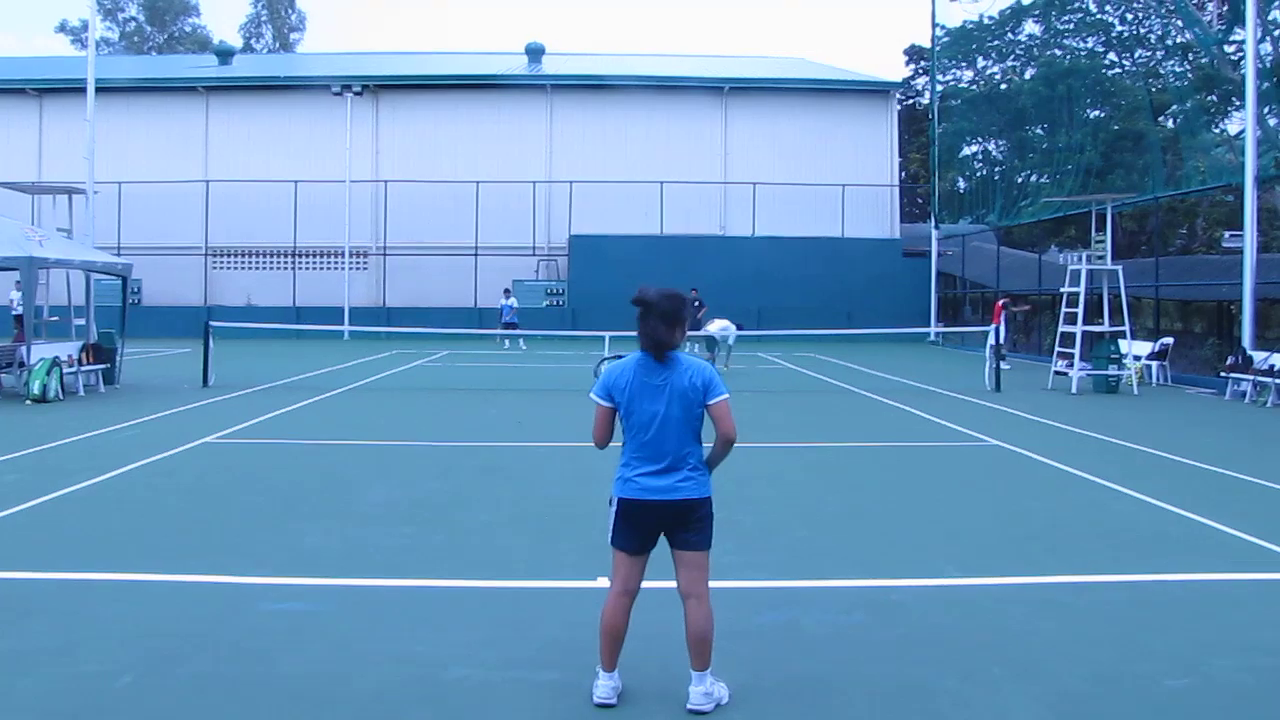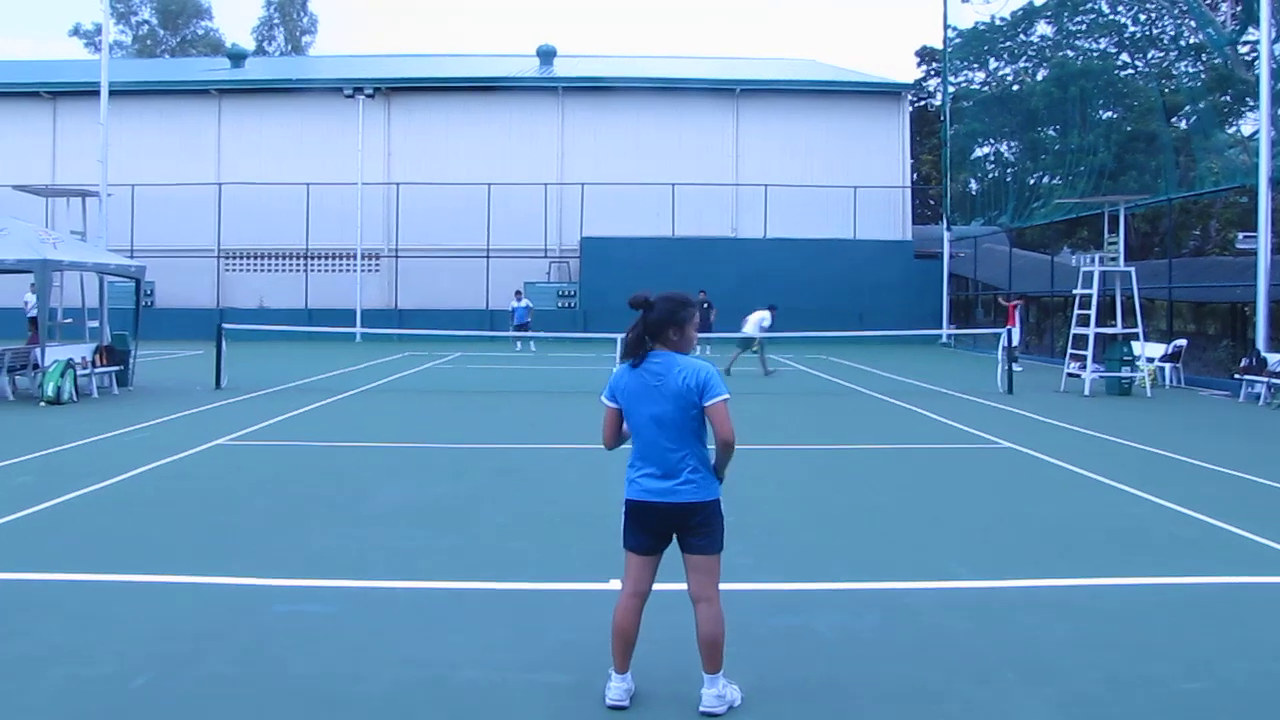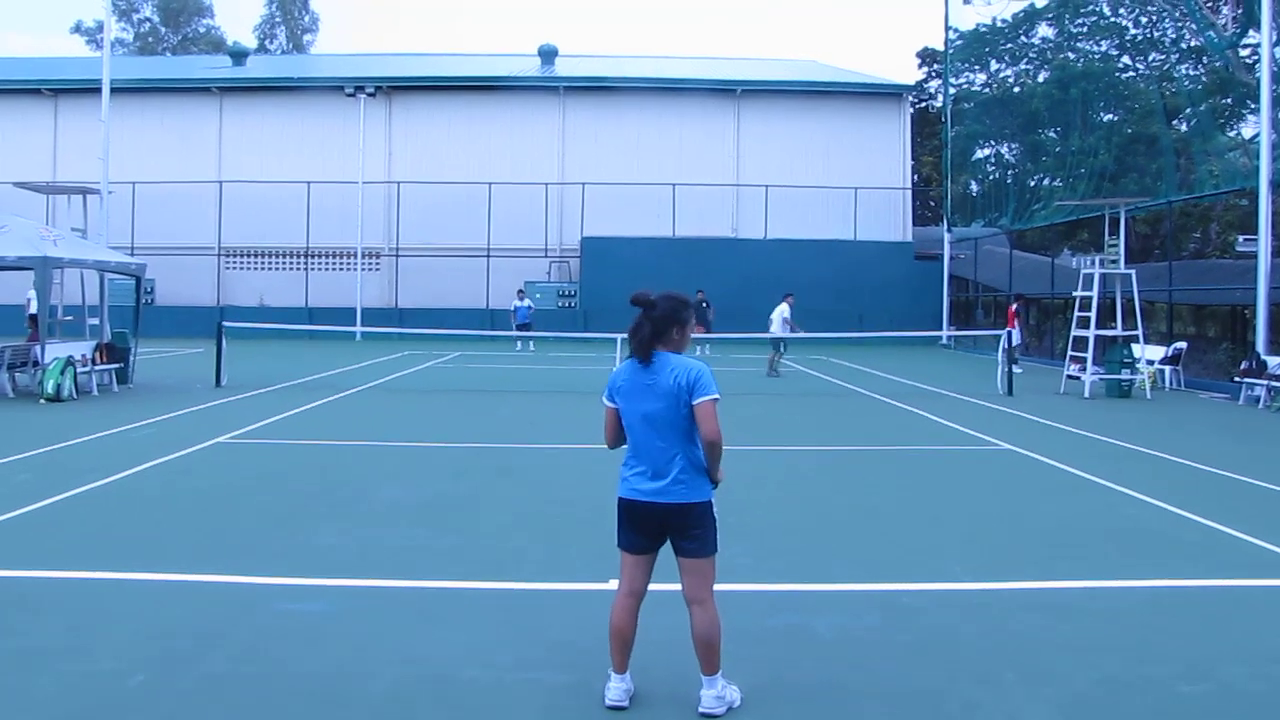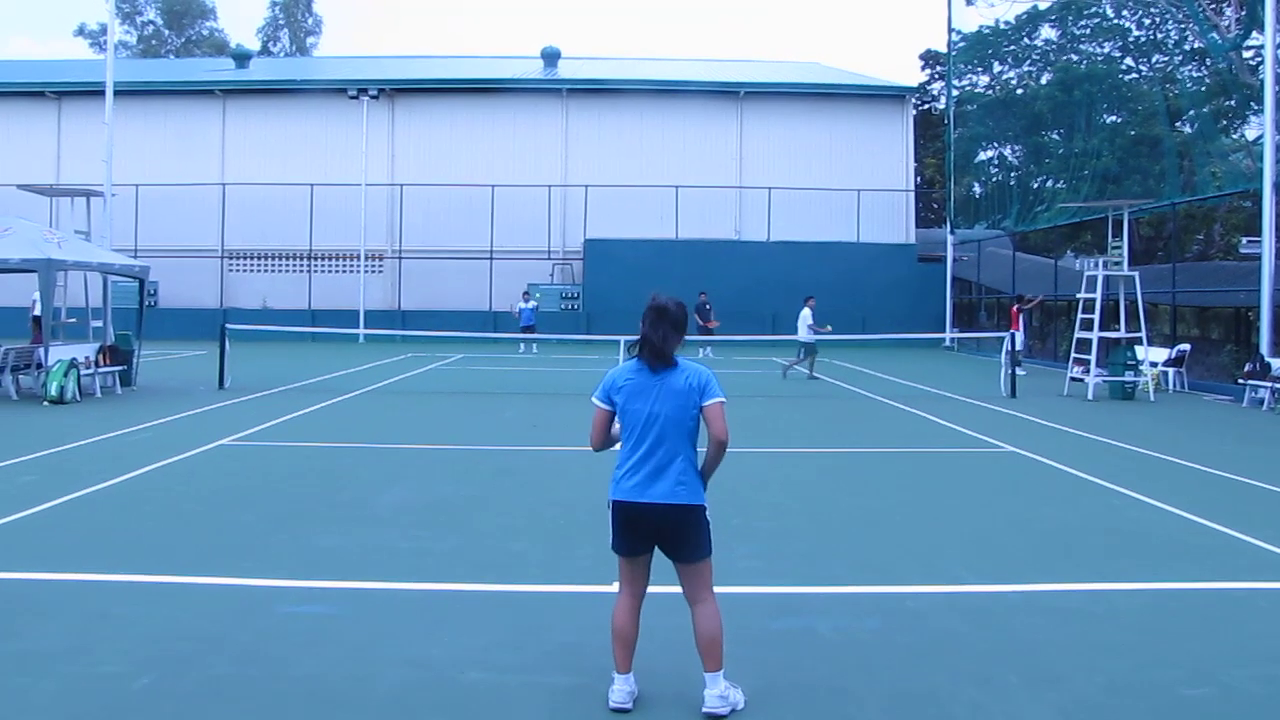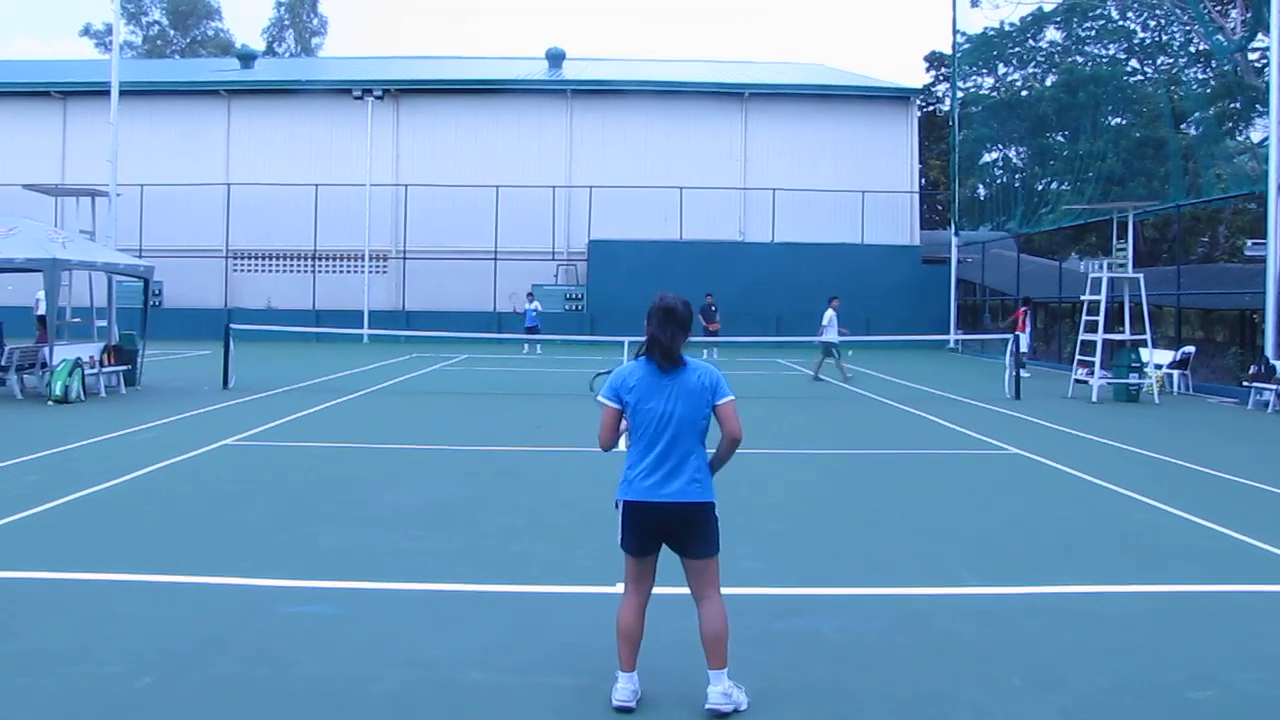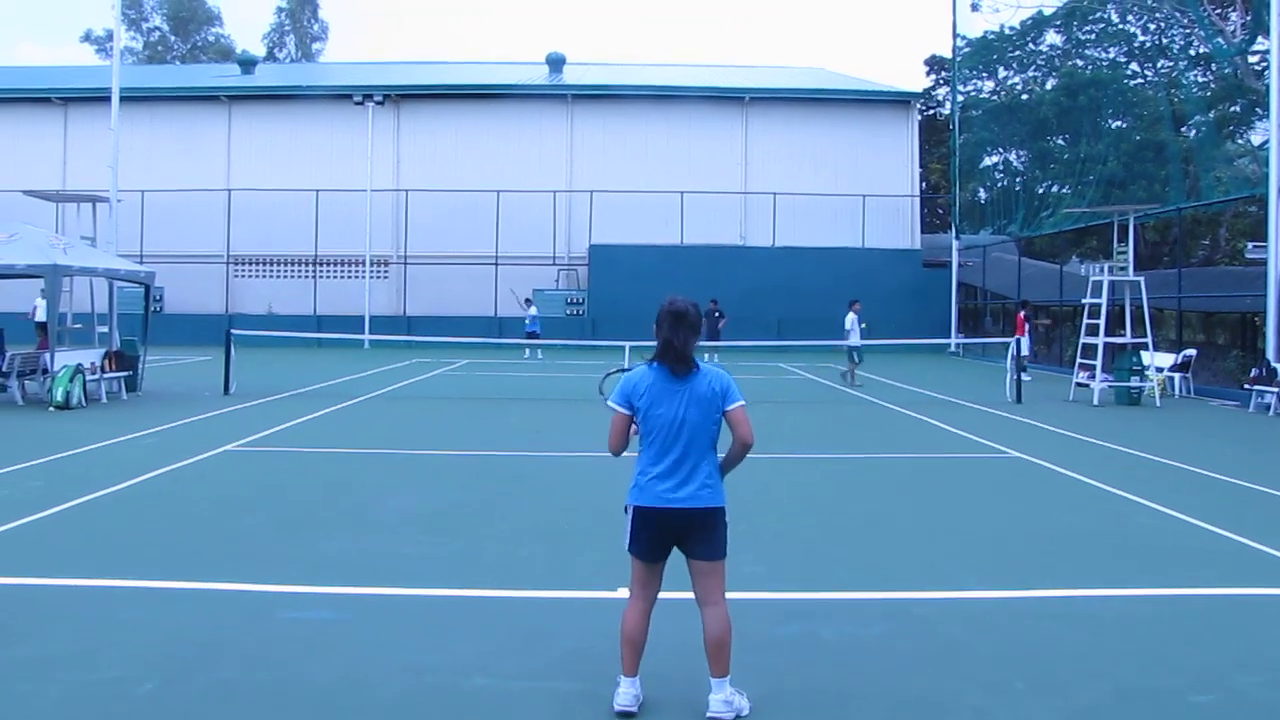
dt=0.3s
person 1, frame 1
left shoulder: (616, 373)
right shoulder: (701, 373)
left elbow: (600, 440)
right elbow: (728, 435)
right wrist: (705, 466)
left hip: (633, 497)
right hip: (690, 498)
left knee: (621, 591)
right knee: (695, 593)
left ankle: (606, 680)
right ankle: (701, 686)
person 1, frame 2
left shoulder: (622, 376)
right shoulder: (701, 374)
left elbow: (610, 440)
right elbow: (726, 438)
right wrist: (719, 470)
left hip: (643, 499)
right hip: (697, 499)
left knee: (632, 593)
right knee: (705, 597)
left ankle: (619, 682)
person 1, frame 3
left shoulder: (621, 375)
right shoulder: (693, 372)
left elbow: (613, 439)
right elbow: (711, 437)
right wrist: (713, 472)
left hip: (634, 499)
right hip: (688, 500)
left knee: (628, 593)
right knee: (700, 598)
left ankle: (618, 682)
person 1, frame 4
left shoulder: (616, 377)
right shoulder: (699, 377)
left elbow: (598, 442)
right elbow: (720, 438)
right wrist: (704, 476)
left hip: (629, 502)
right hip: (683, 503)
left knee: (629, 593)
right knee: (701, 598)
left ankle: (622, 685)
person 1, frame 5
left shoulder: (623, 377)
right shoulder: (708, 376)
left elbow: (606, 442)
right elbow: (733, 435)
right wrist: (711, 468)
left hip: (638, 501)
right hip: (694, 501)
left knee: (635, 592)
right knee: (708, 595)
left ankle: (626, 684)
person 1, frame 6
left shoulder: (634, 381)
right shoulder: (719, 381)
left elbow: (616, 446)
right elbow: (745, 440)
left hip: (649, 506)
right hip: (704, 507)
left knee: (640, 599)
right knee: (712, 602)
